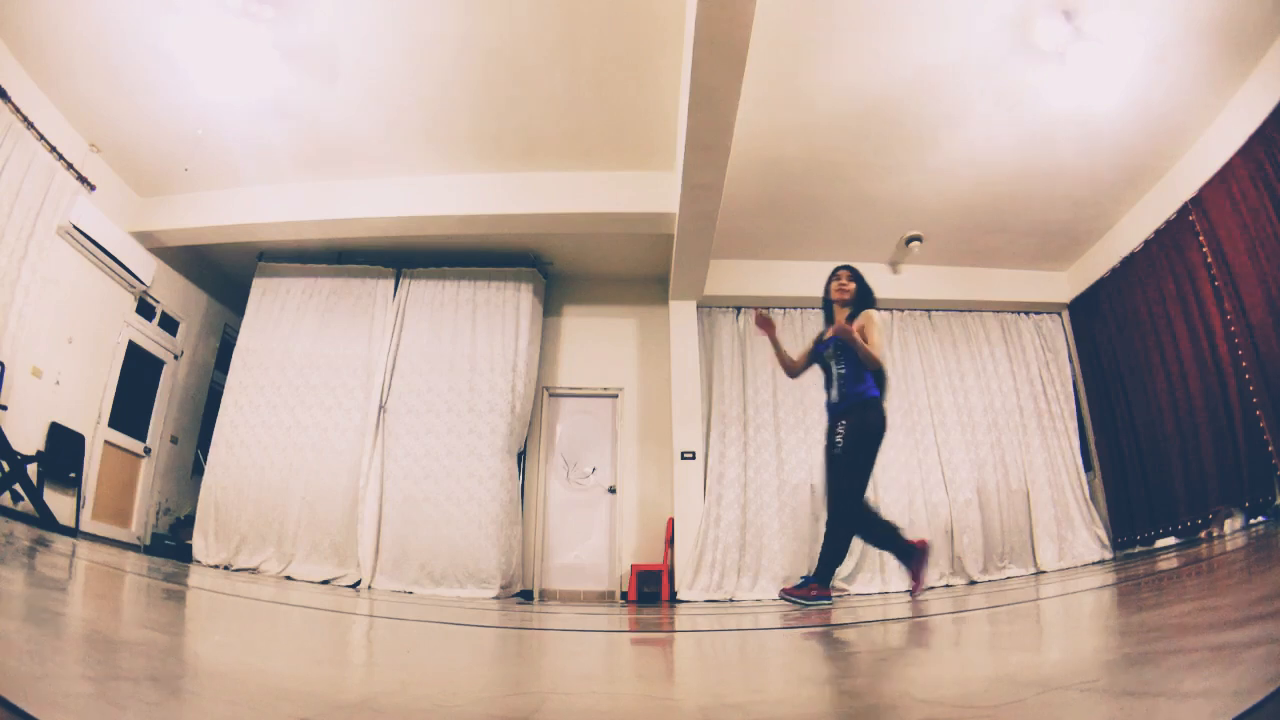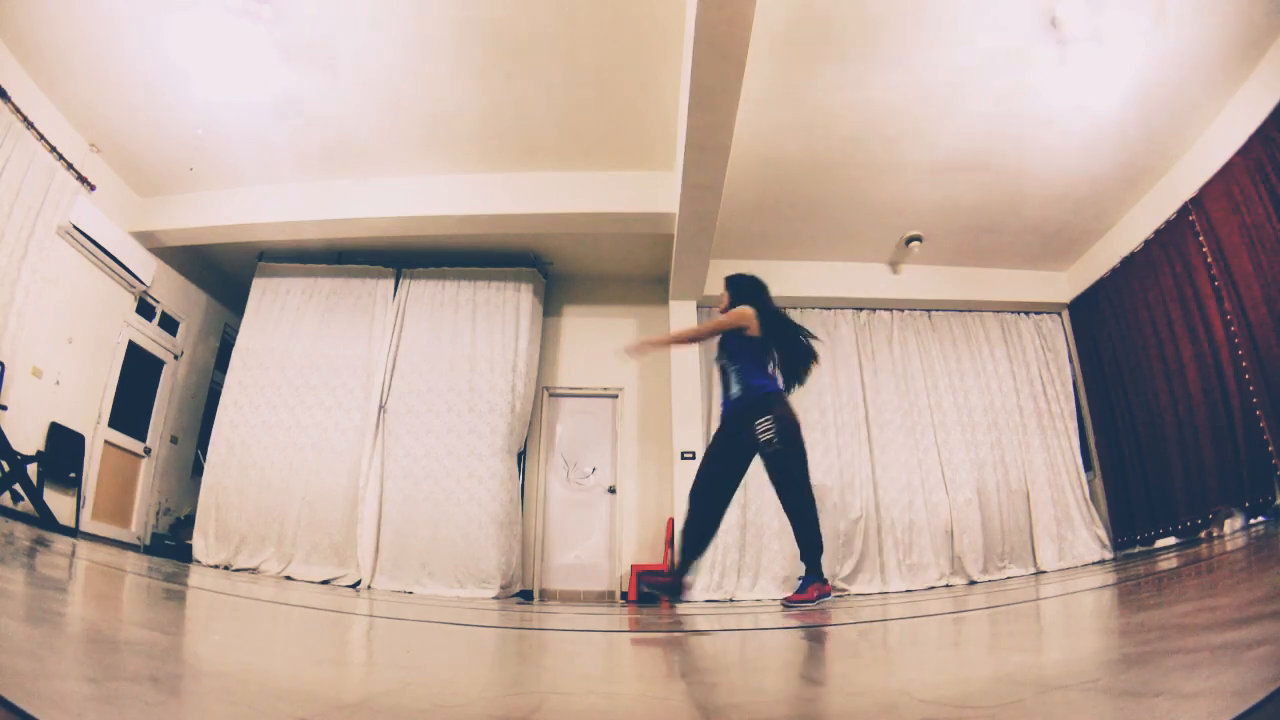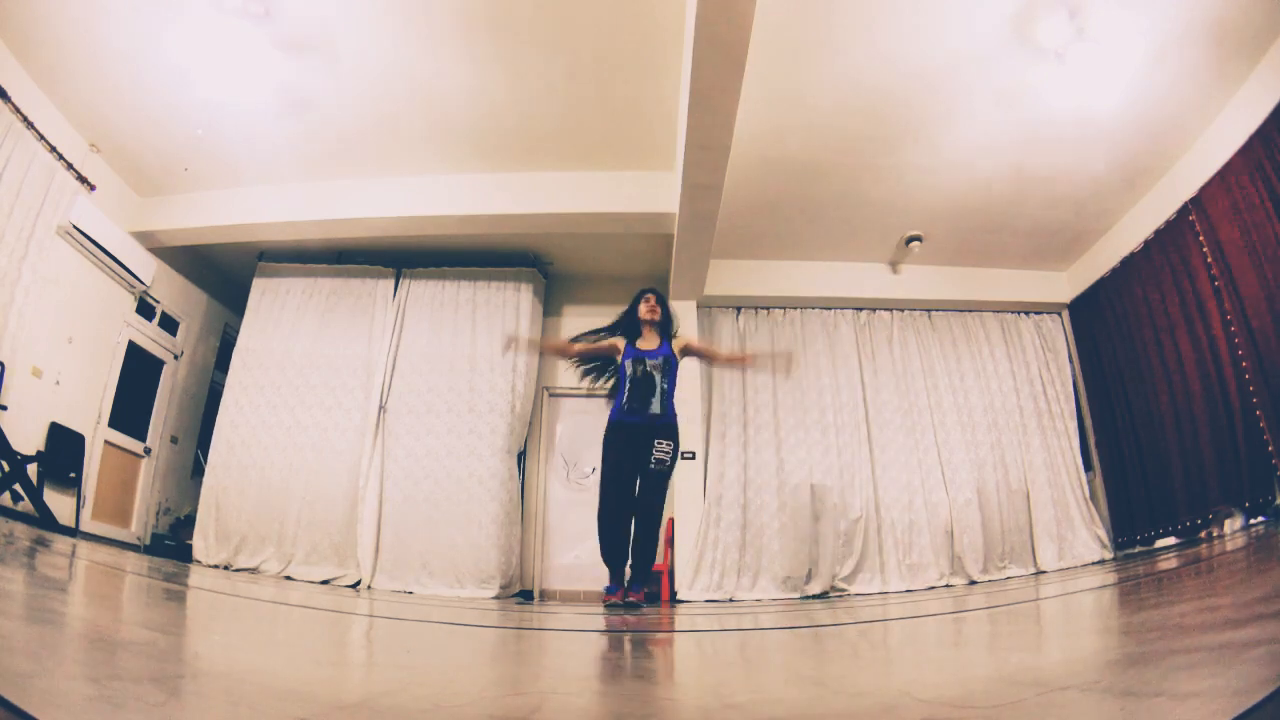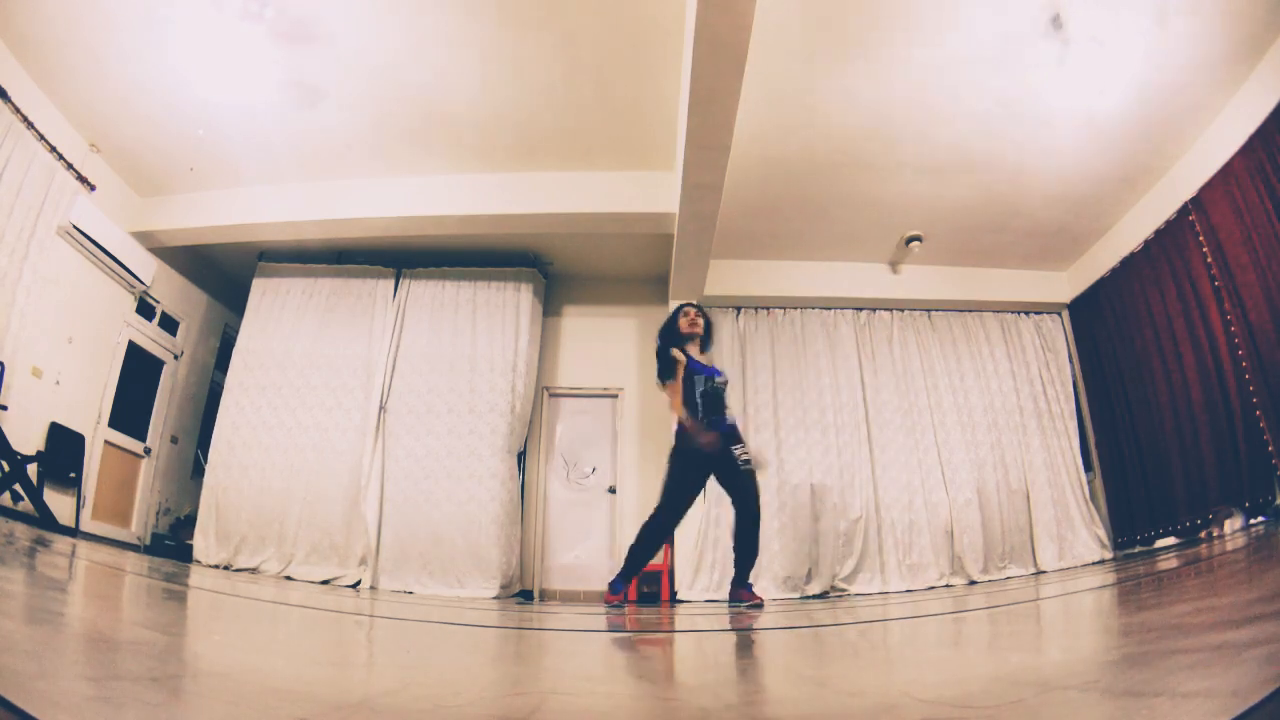
dt=0.7s
person 1, frame 1
left shoulder: (865, 318)
right shoulder: (824, 336)
left elbow: (877, 362)
right elbow: (793, 371)
left wrist: (853, 339)
right wrist: (772, 338)
left hip: (863, 414)
right hip: (840, 419)
left knee: (843, 498)
right knee: (846, 501)
left ankle: (819, 582)
right ankle: (909, 549)
person 1, frame 2
left shoulder: (746, 314)
right shoulder: (734, 332)
left elbow: (696, 334)
left wrist: (651, 342)
left hip: (765, 413)
right hip: (735, 420)
left knee: (795, 494)
right knee: (705, 495)
left ankle: (816, 579)
right ankle: (678, 577)
person 1, frame 3
left shoulder: (676, 345)
right shoulder: (620, 344)
left elbow: (721, 355)
right elbow: (572, 350)
left wrist: (749, 358)
right wrist: (535, 344)
left hip: (661, 432)
right hip: (622, 432)
left knee: (649, 508)
right knee: (613, 508)
left ankle: (638, 584)
right ankle: (616, 582)
person 1, frame 4
left shoulder: (709, 364)
right shoulder: (676, 357)
right elbow: (676, 404)
left wrist: (739, 445)
right wrist: (698, 433)
left hip: (727, 439)
right hip: (692, 442)
left knee: (750, 508)
right knee: (667, 514)
left ankle: (740, 584)
right ankle: (620, 583)
